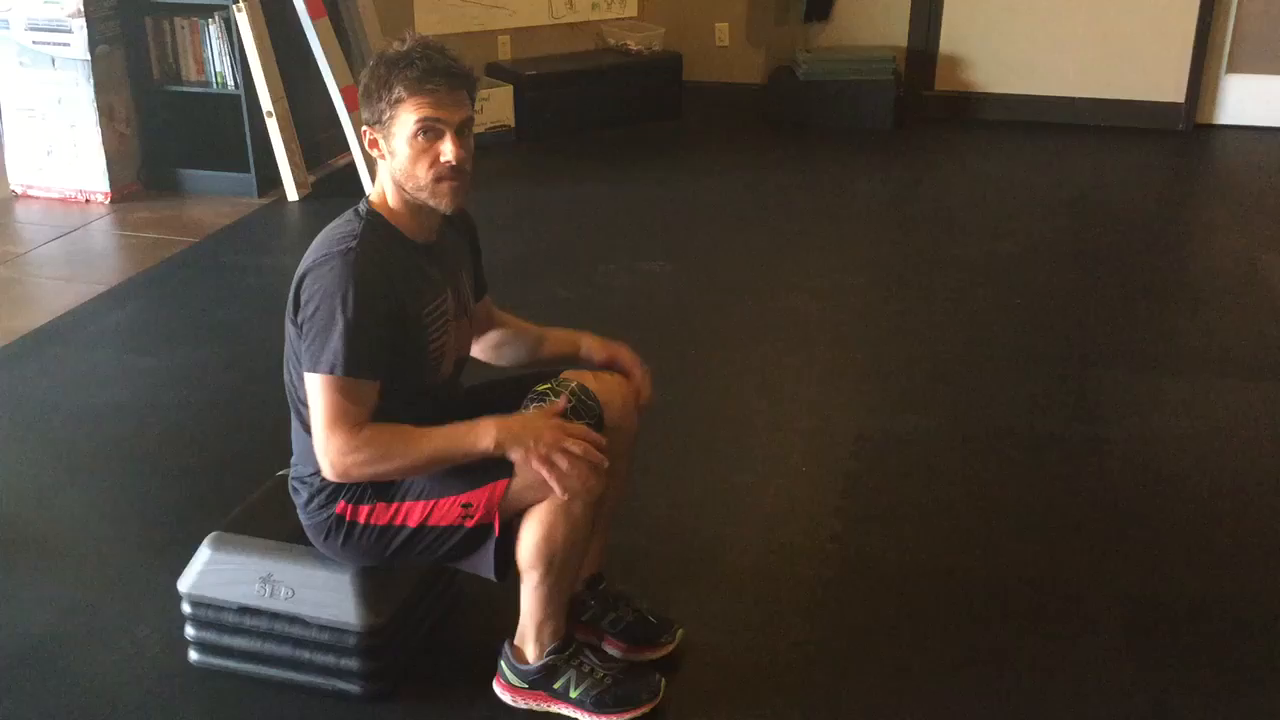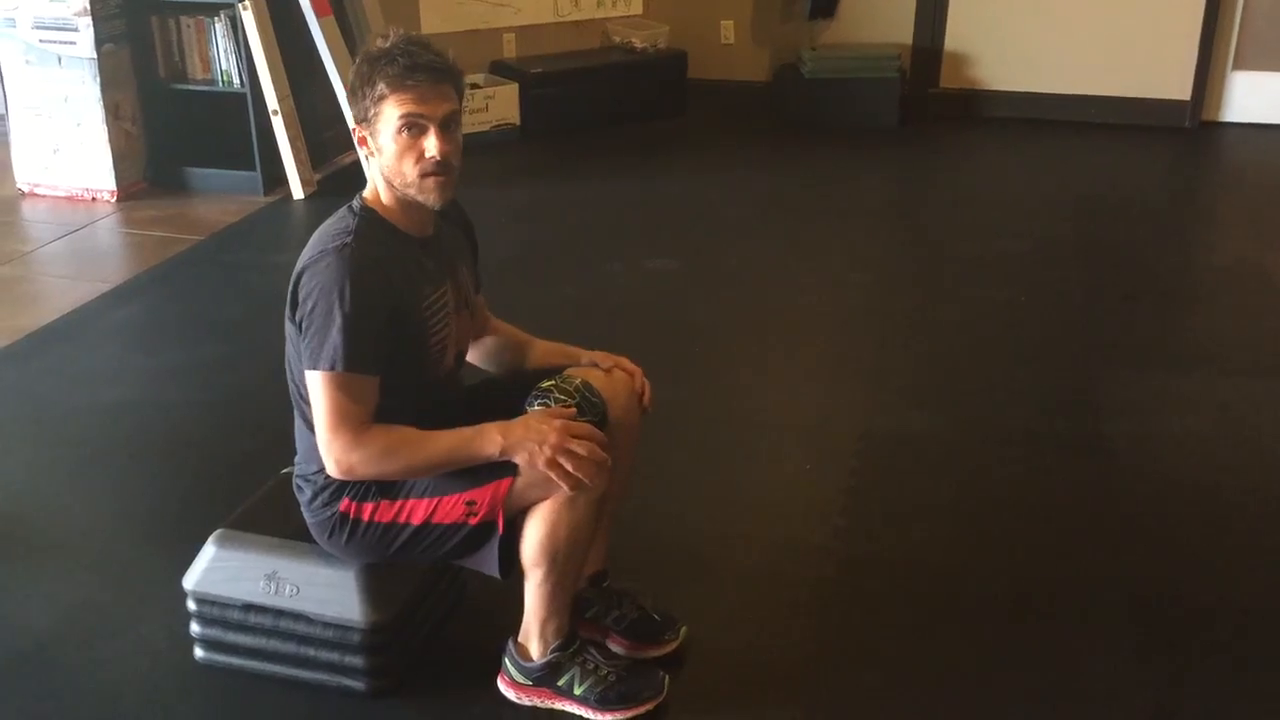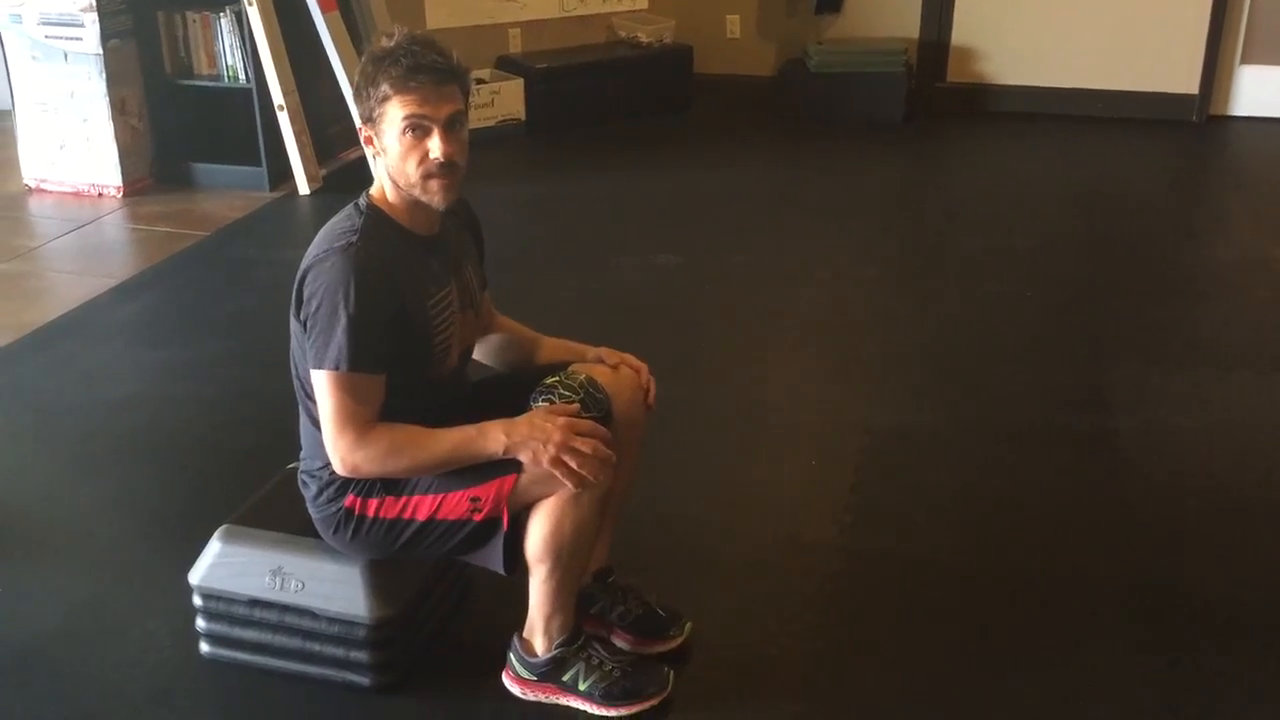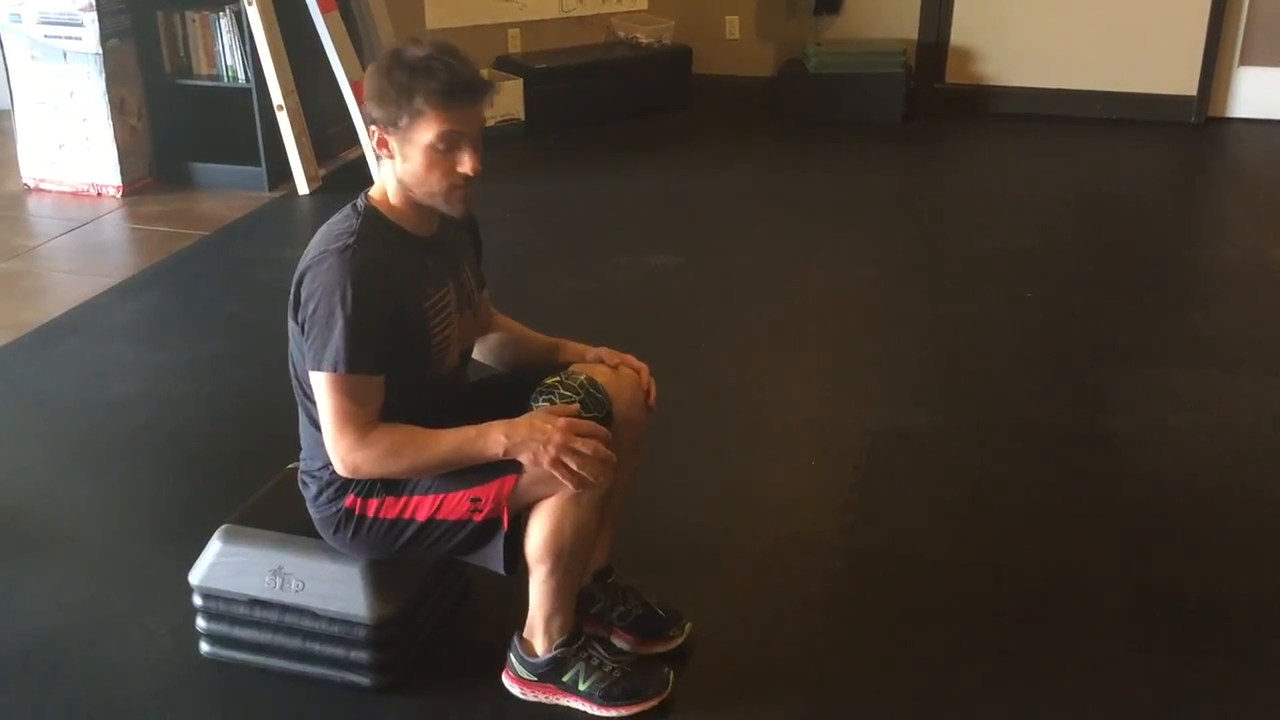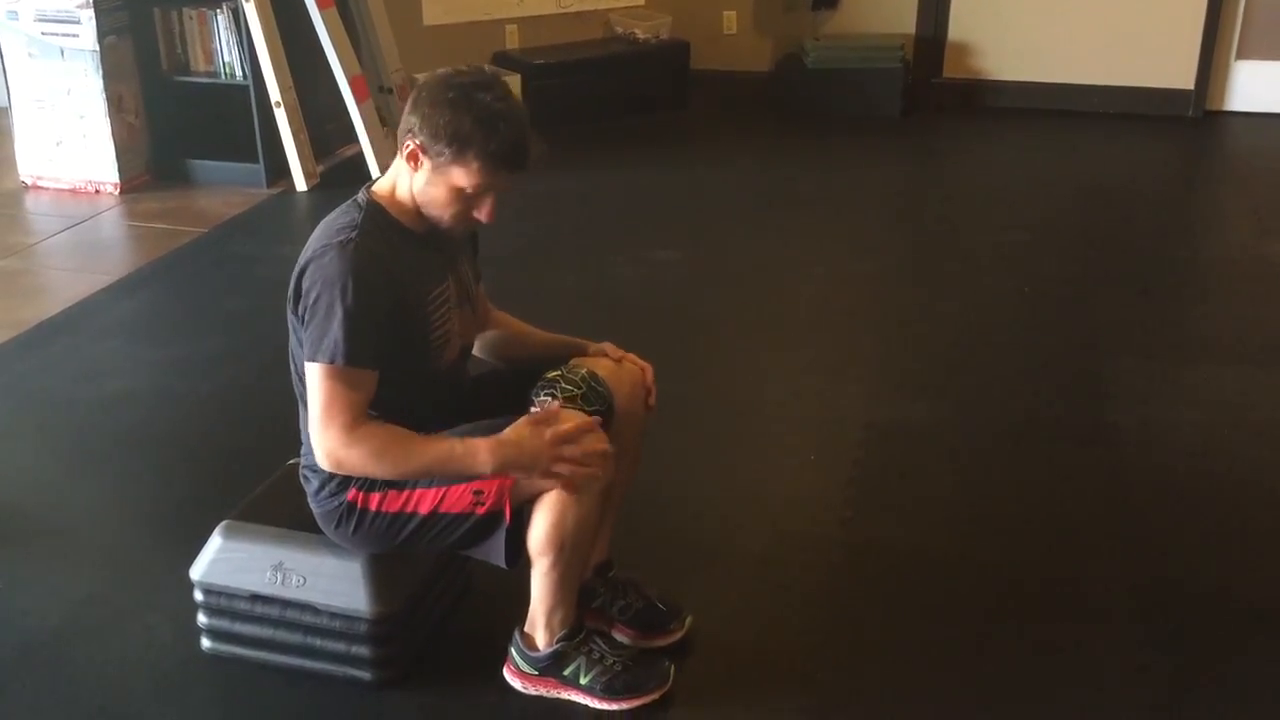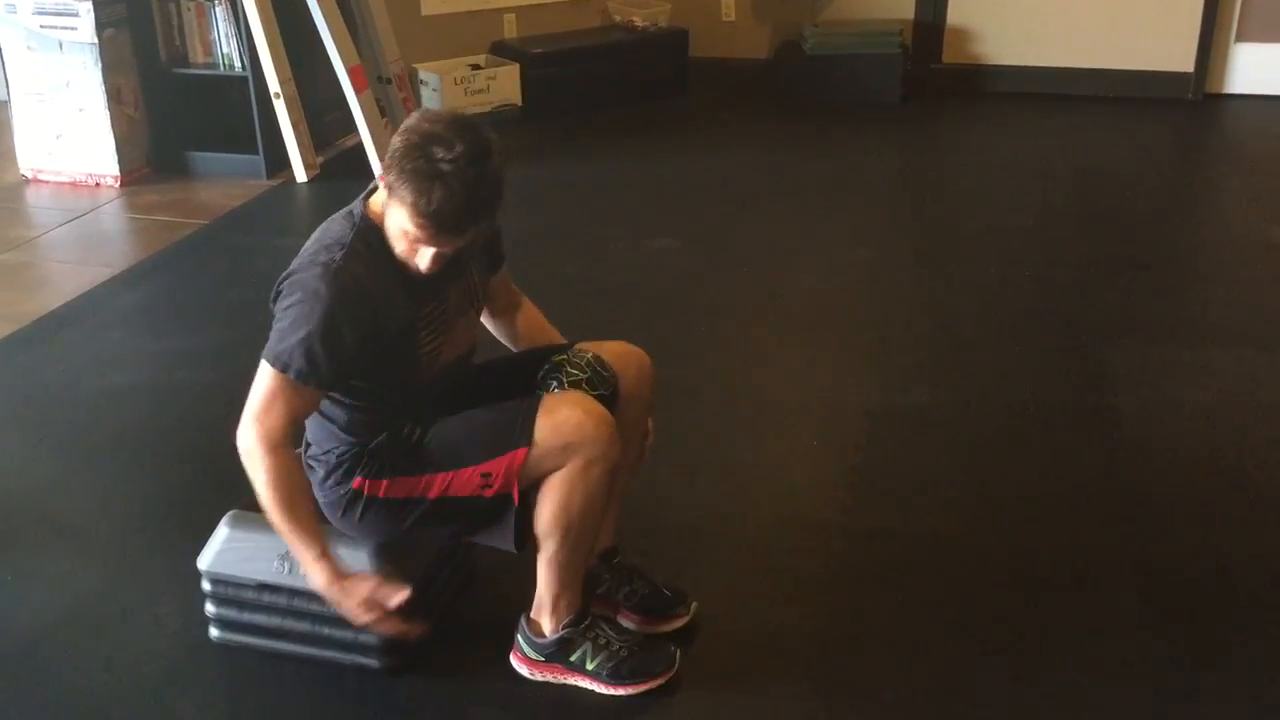
dt=0.4s
person 1, frame 1
left shoulder: (449, 223)
right shoulder: (351, 270)
left elbow: (484, 328)
right elbow: (343, 452)
left wrist: (577, 344)
right wrist: (501, 433)
left hip: (425, 431)
right hip: (356, 497)
left knee: (611, 398)
right knee: (570, 472)
left ankle: (581, 594)
right ankle: (536, 663)
person 1, frame 2
left shoulder: (445, 219)
right shoulder: (345, 267)
left elbow: (478, 335)
right elbow: (345, 451)
left wrist: (581, 358)
right wrist: (507, 439)
left hip: (431, 427)
right hip: (360, 494)
left knee: (613, 395)
right knee: (572, 470)
left ankle: (586, 589)
right ankle: (540, 660)
person 1, frame 3
left shoulder: (453, 217)
right shoulder: (350, 267)
left elbow: (482, 331)
right elbow: (353, 448)
left wrist: (586, 354)
right wrist: (509, 436)
left hip: (435, 424)
right hip: (363, 490)
left knee: (619, 390)
right knee: (577, 469)
left ankle: (589, 586)
right ankle: (544, 655)
person 1, frame 4
left shoulder: (449, 219)
right shoulder: (347, 268)
left elbow: (481, 330)
right elbow: (353, 448)
left wrist: (583, 354)
right wrist: (509, 437)
left hip: (437, 423)
right hip: (364, 489)
left knee: (618, 392)
right knee: (576, 465)
left ankle: (589, 584)
right ankle: (546, 655)
person 1, frame 5
left shoulder: (442, 214)
right shoulder: (348, 265)
left elbow: (478, 325)
right elbow: (337, 441)
left wrist: (584, 351)
right wrist: (498, 456)
left hip: (437, 415)
right hip: (365, 485)
left knee: (619, 386)
right knee: (579, 449)
left ankle: (588, 581)
right ankle: (547, 650)
person 1, frame 6
left shoulder: (460, 221)
right shoulder: (331, 286)
left elbow: (503, 304)
right elbow: (261, 439)
left wrist: (588, 372)
right wrist: (329, 577)
left hip: (442, 399)
right hip: (370, 468)
left knee: (627, 368)
right knee: (585, 431)
left ankle: (594, 566)
right ankle: (552, 635)
